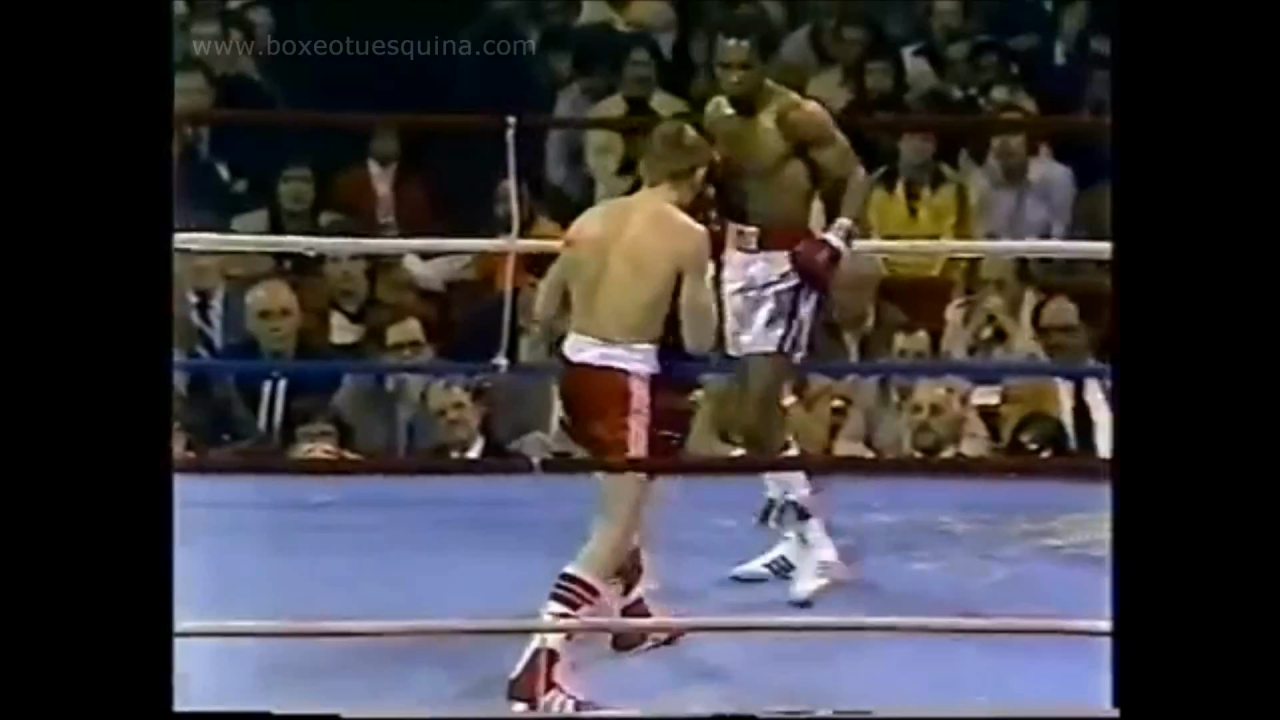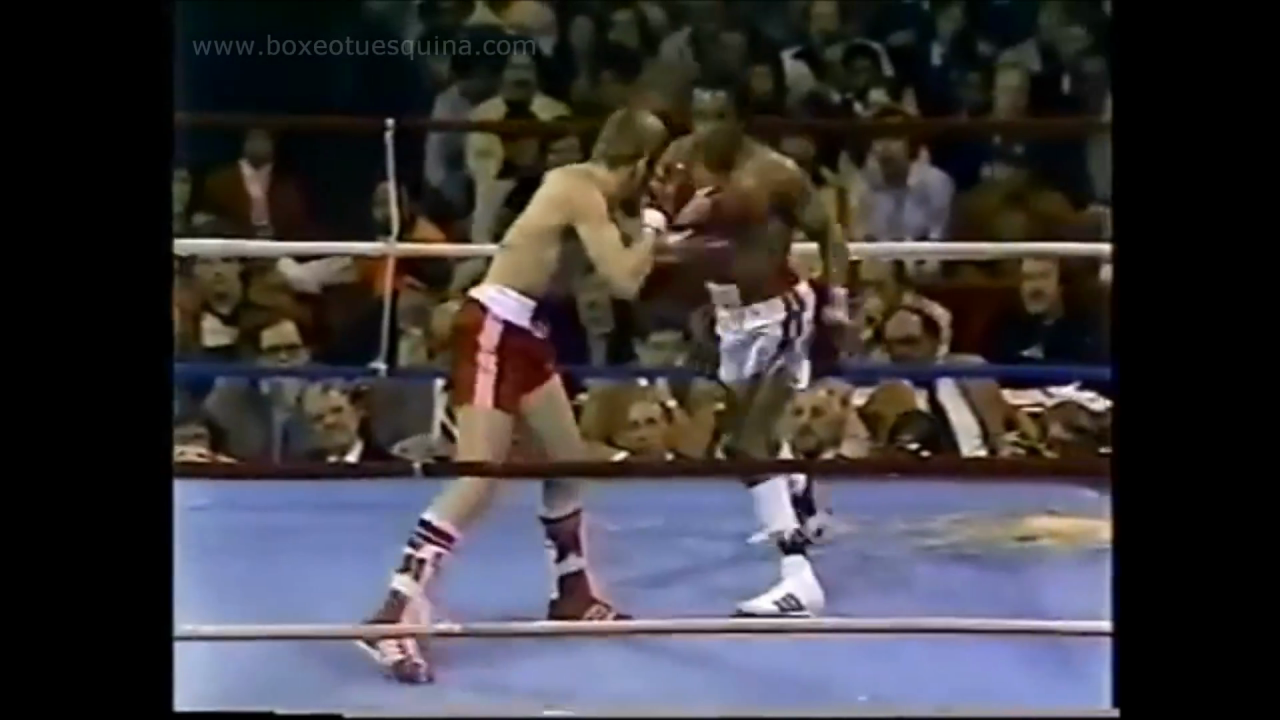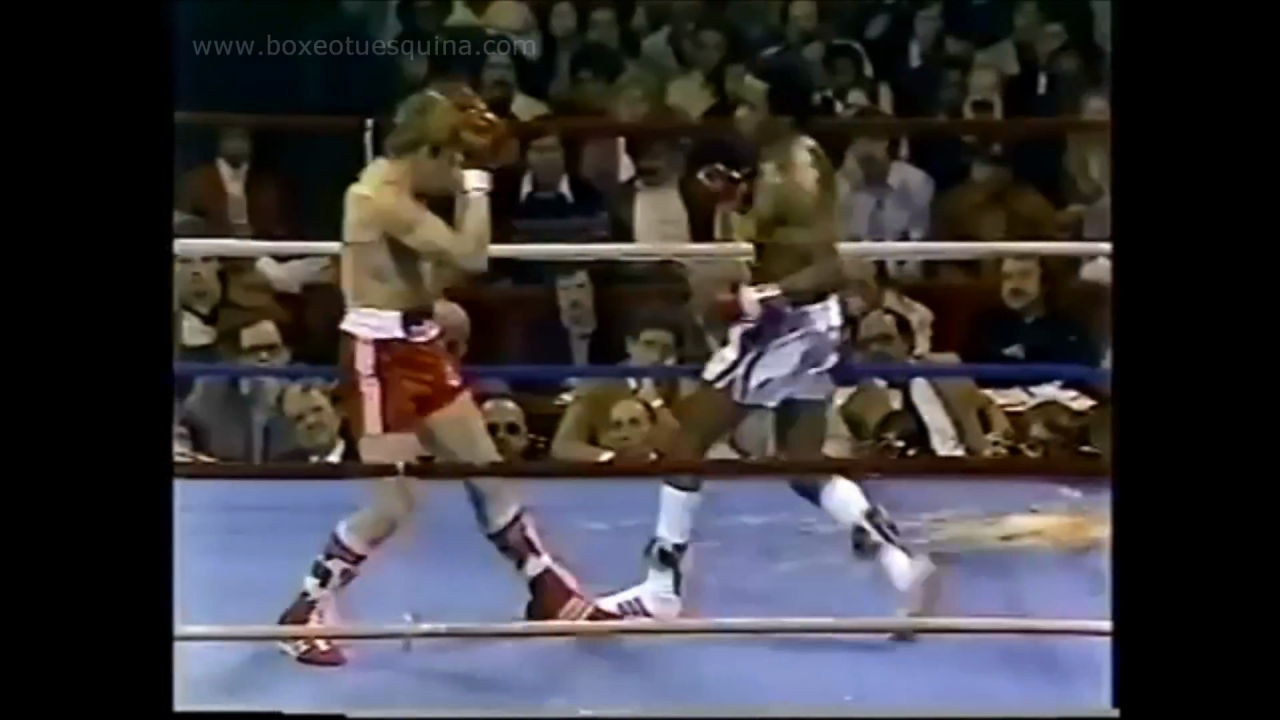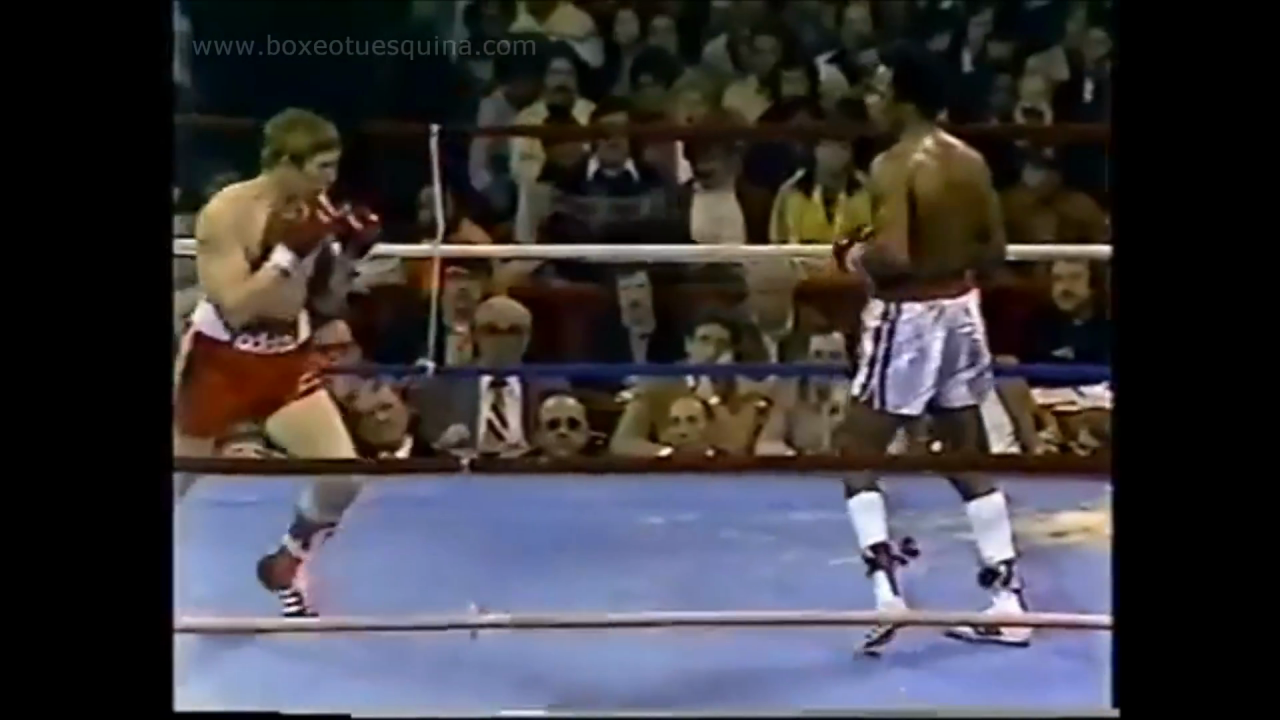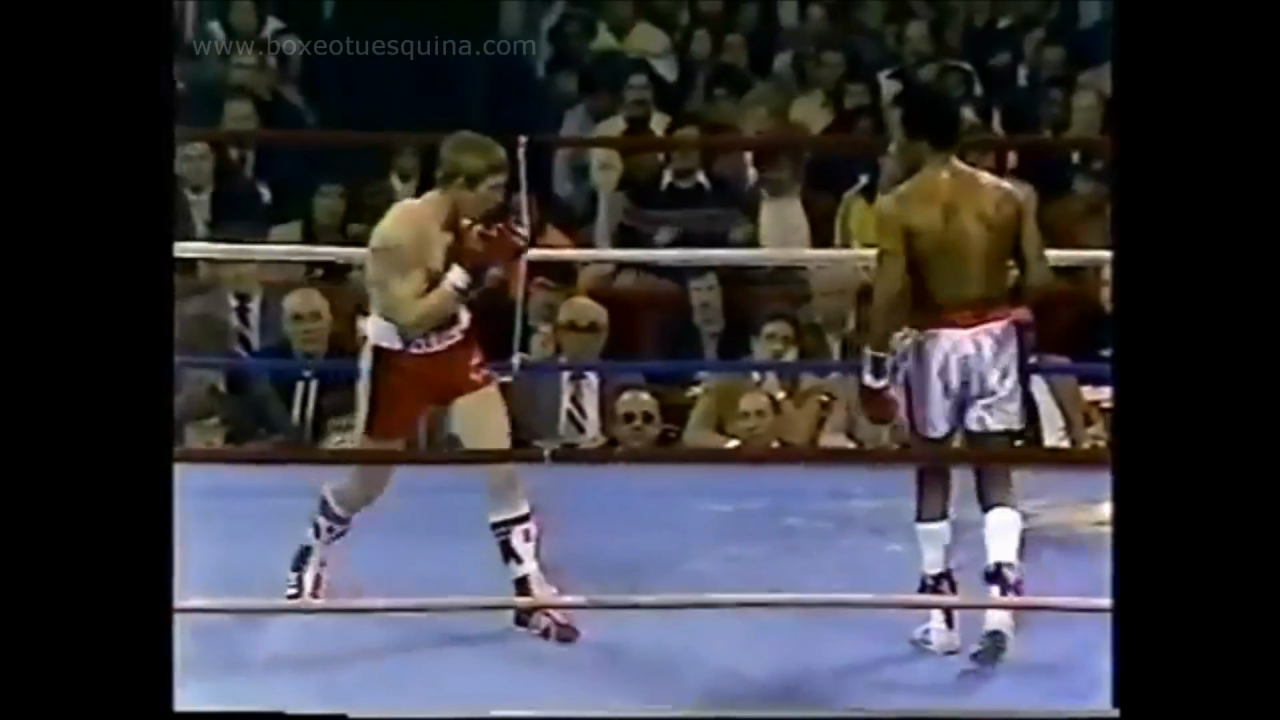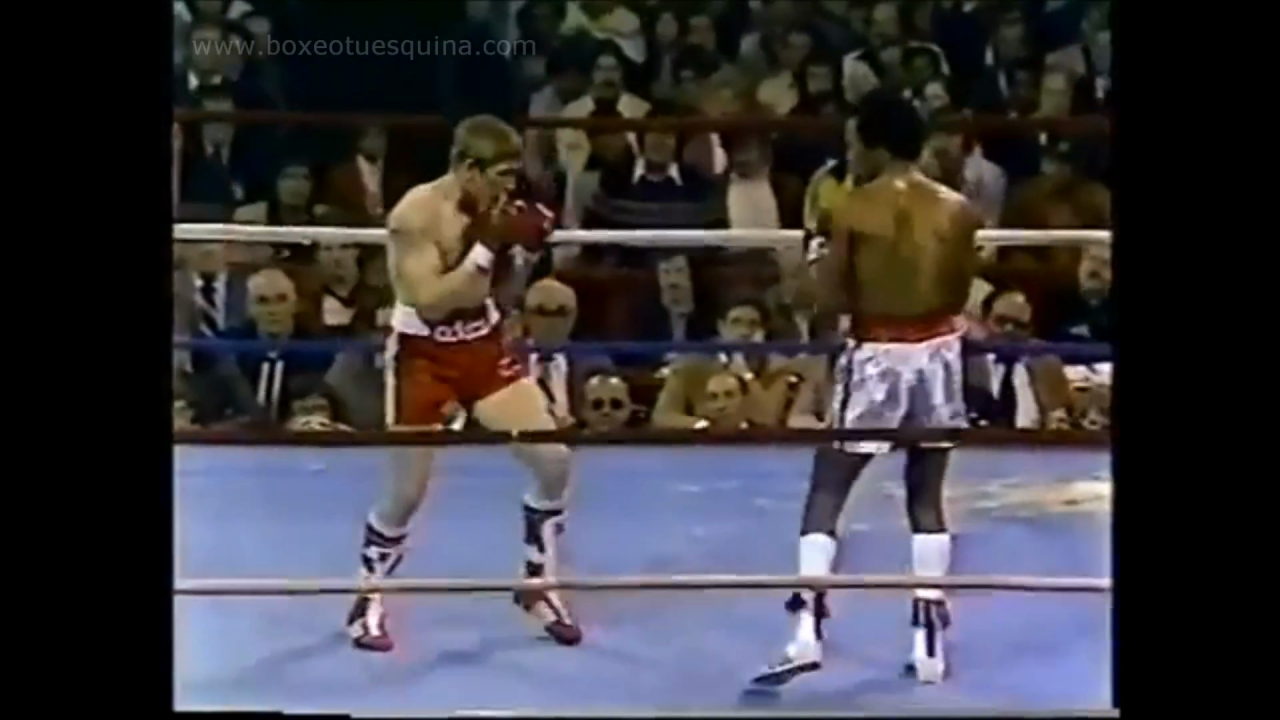
dt=0.5s
person 1, frame 1
left shoulder: (799, 117)
right shoulder: (714, 114)
left elbow: (851, 178)
left wrist: (834, 240)
left hip: (789, 266)
right hip: (742, 262)
left knee: (762, 406)
right knee: (756, 406)
left ankle: (819, 545)
right ankle: (803, 540)
person 1, frame 2
left shoulder: (777, 173)
right shoulder: (682, 158)
left elbow: (829, 234)
left wrist: (835, 306)
left hip: (776, 314)
right hip: (731, 311)
left knee: (744, 442)
right knee: (750, 432)
left ankle: (800, 583)
right ankle: (798, 512)
person 1, frame 3
left shoulder: (788, 177)
right shoulder: (791, 161)
left elbow: (825, 274)
left wrist: (751, 299)
right wrist: (739, 197)
left hip: (779, 326)
right hip: (810, 323)
left knee: (682, 444)
right knee: (807, 469)
left ankle: (661, 591)
right ankle: (899, 559)
person 1, frame 4
left shoulder: (893, 166)
right shoulder: (969, 161)
left elbow: (893, 255)
right elbow: (992, 251)
left wrist: (854, 256)
left hip: (907, 319)
right hip: (960, 311)
left knee: (860, 456)
right knee: (968, 462)
left ankle: (886, 586)
right ankle: (1007, 601)
person 1, frame 5
left shoulder: (900, 203)
right shoulder: (1005, 195)
left elbow: (889, 291)
right elbow: (1037, 278)
left wrist: (874, 371)
left hip: (934, 344)
right hip: (993, 339)
left knee: (932, 480)
right knee: (995, 481)
left ankle: (943, 614)
right ankle: (1001, 594)
person 1, frame 6
left shoulder: (854, 208)
right shoulder: (958, 210)
left elbow: (831, 298)
right elbow: (957, 297)
left wrist: (819, 259)
left hip: (878, 357)
right hip: (939, 352)
left knee: (826, 494)
right knee: (926, 498)
left ankle: (808, 631)
right ankle: (928, 641)
person 2, frame 1
left shoulder: (590, 220)
right shoulder: (688, 238)
left elbow: (543, 306)
right elbow: (698, 340)
right wrist: (707, 268)
left hip: (577, 369)
right hip: (622, 381)
left knee: (627, 503)
right knee: (613, 535)
left ankle: (632, 614)
right ankle: (540, 670)
person 2, frame 2
left shoulder: (573, 181)
right shoulder: (583, 197)
right elbow: (625, 283)
right wrist: (656, 217)
left hip: (523, 334)
right hip: (494, 331)
left knee: (571, 461)
right knee: (474, 485)
left ankle: (573, 592)
right ankle: (395, 617)
person 2, frame 3
left shoulder: (401, 180)
right shoulder: (380, 199)
right elbow: (469, 256)
left wrist: (472, 158)
right wrist: (477, 174)
left hip: (421, 343)
right hip: (379, 353)
left knee: (486, 469)
right knee: (391, 507)
left ankle: (554, 594)
right ankle: (307, 610)
person 2, frame 4
left shoulder: (310, 211)
right shoulder: (226, 213)
left elbow: (326, 300)
right elbow: (235, 307)
left wrist: (349, 253)
right wrist: (287, 251)
left hip: (288, 354)
right hip: (220, 354)
left knee: (343, 477)
left ankle: (289, 561)
person 2, frame 5
left shoulder: (468, 220)
right shoulder: (401, 231)
left elbow: (488, 284)
right elbow: (410, 322)
left wrist: (502, 259)
right wrist: (464, 272)
left hip: (456, 348)
right hip: (398, 357)
left knee: (504, 473)
right knee: (367, 486)
left ankle: (533, 596)
right ankle: (313, 552)
person 2, frame 6
left shoulder: (490, 204)
right shoulder: (418, 212)
left elbow: (500, 280)
right elbow: (431, 302)
left wrist: (531, 237)
right wrist: (487, 250)
left hip: (483, 342)
right hip: (422, 350)
left knee: (554, 459)
right knee: (407, 492)
left ankle: (539, 583)
right ankle: (369, 601)
